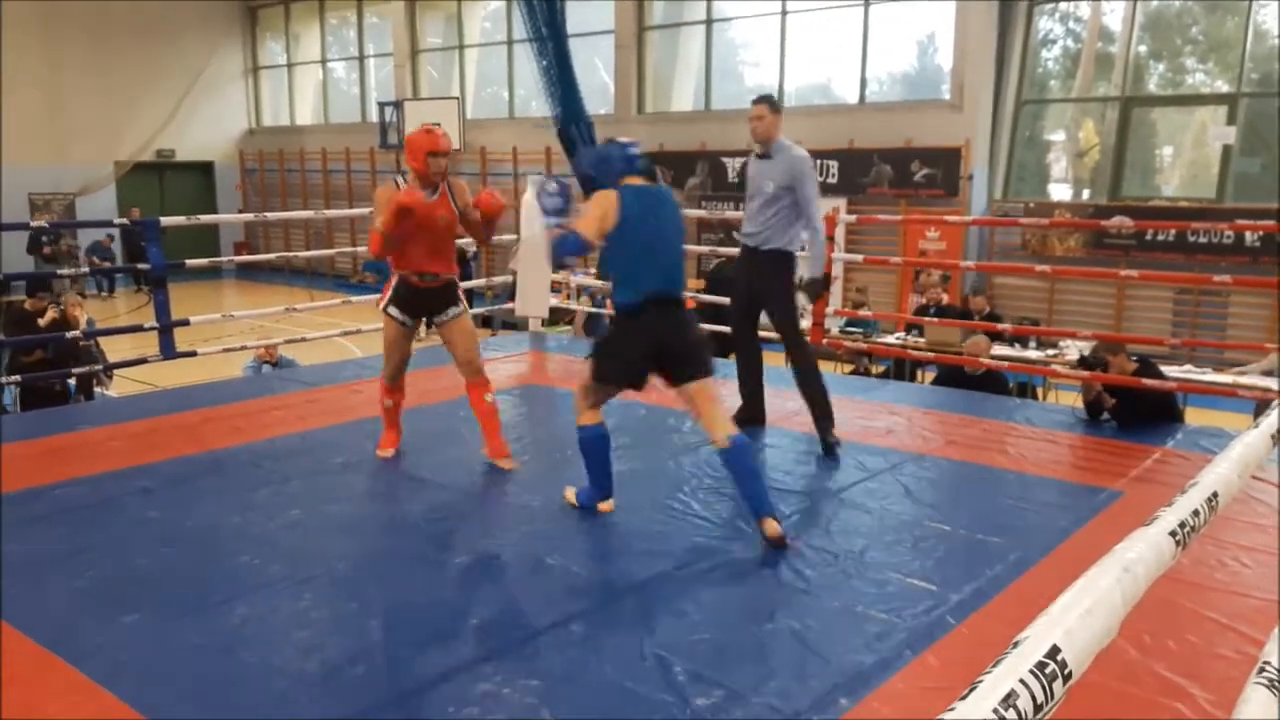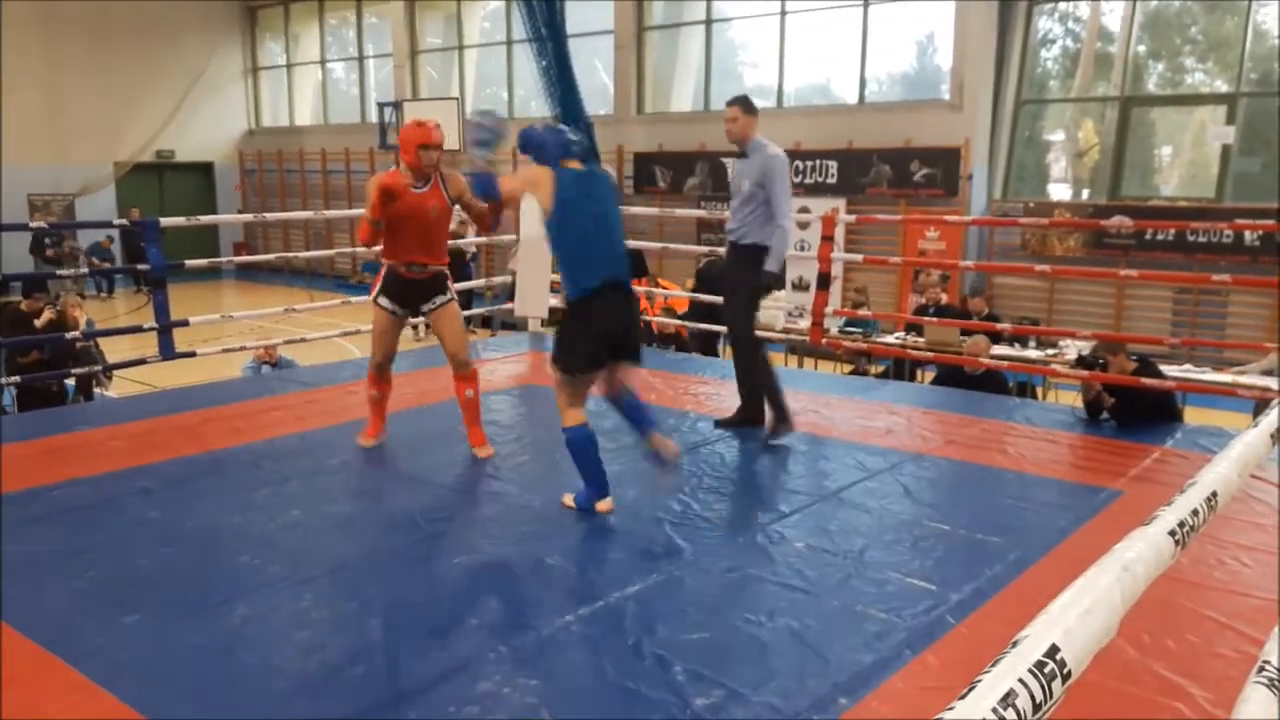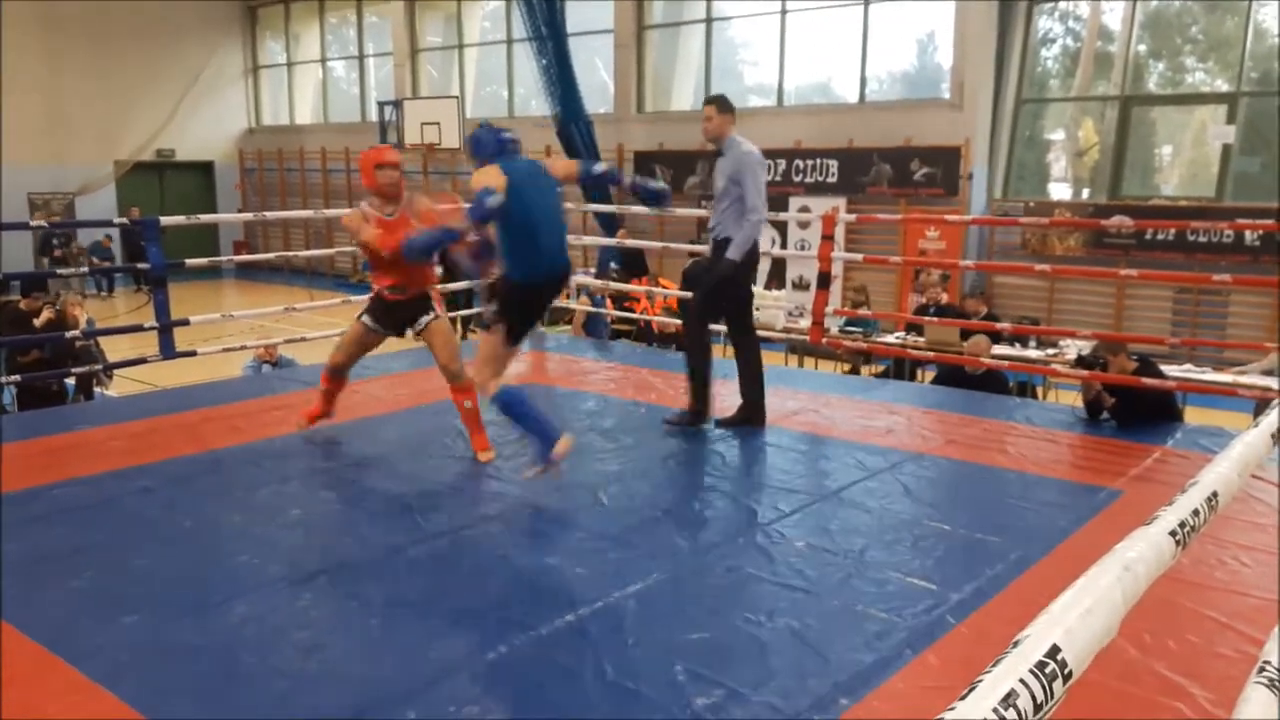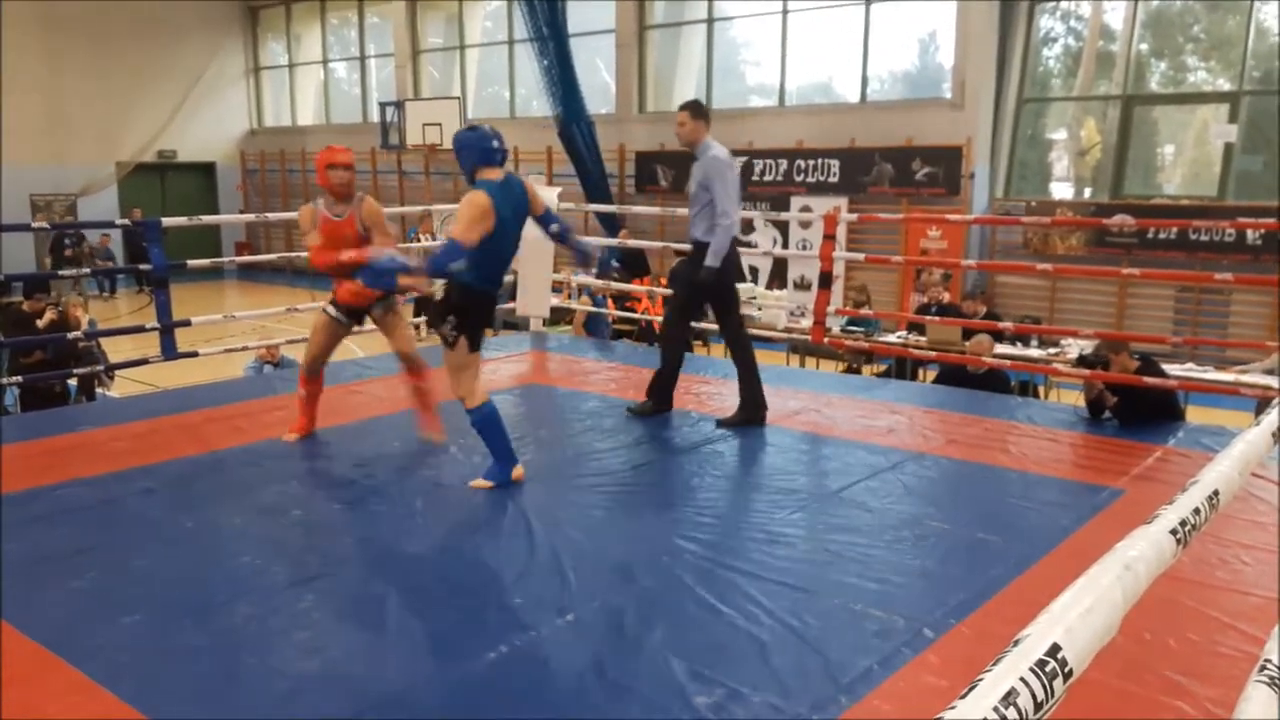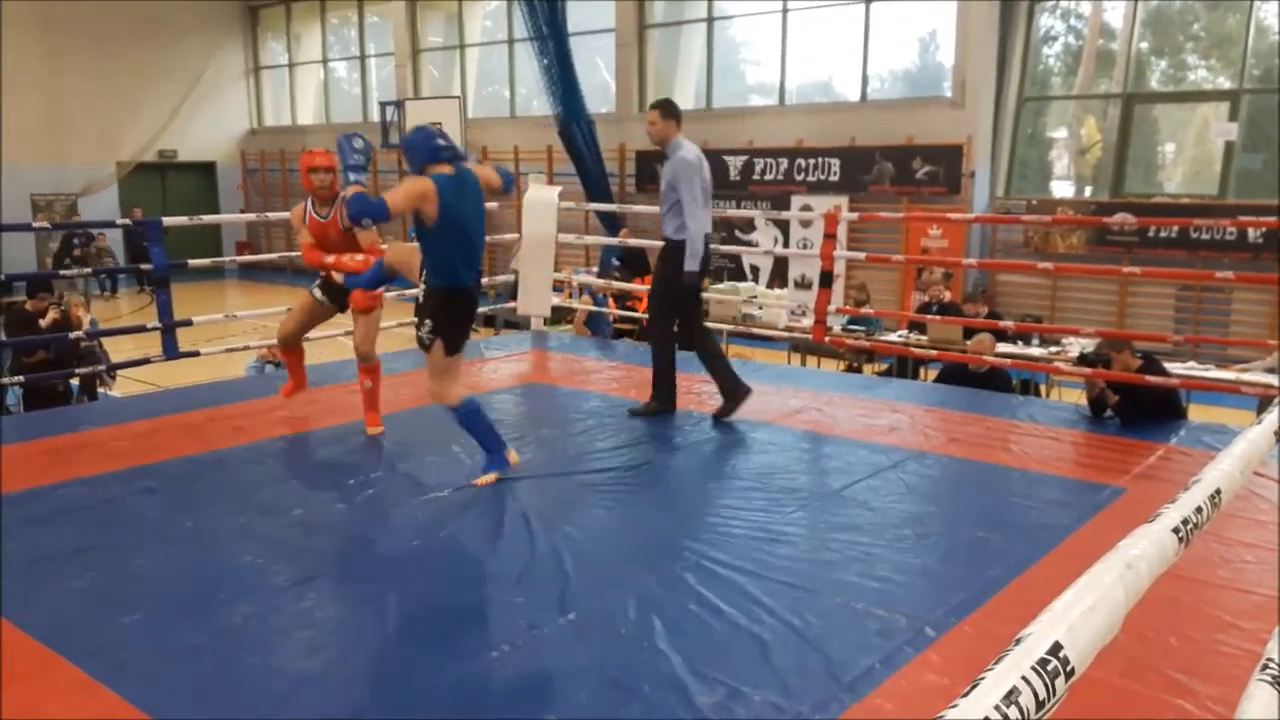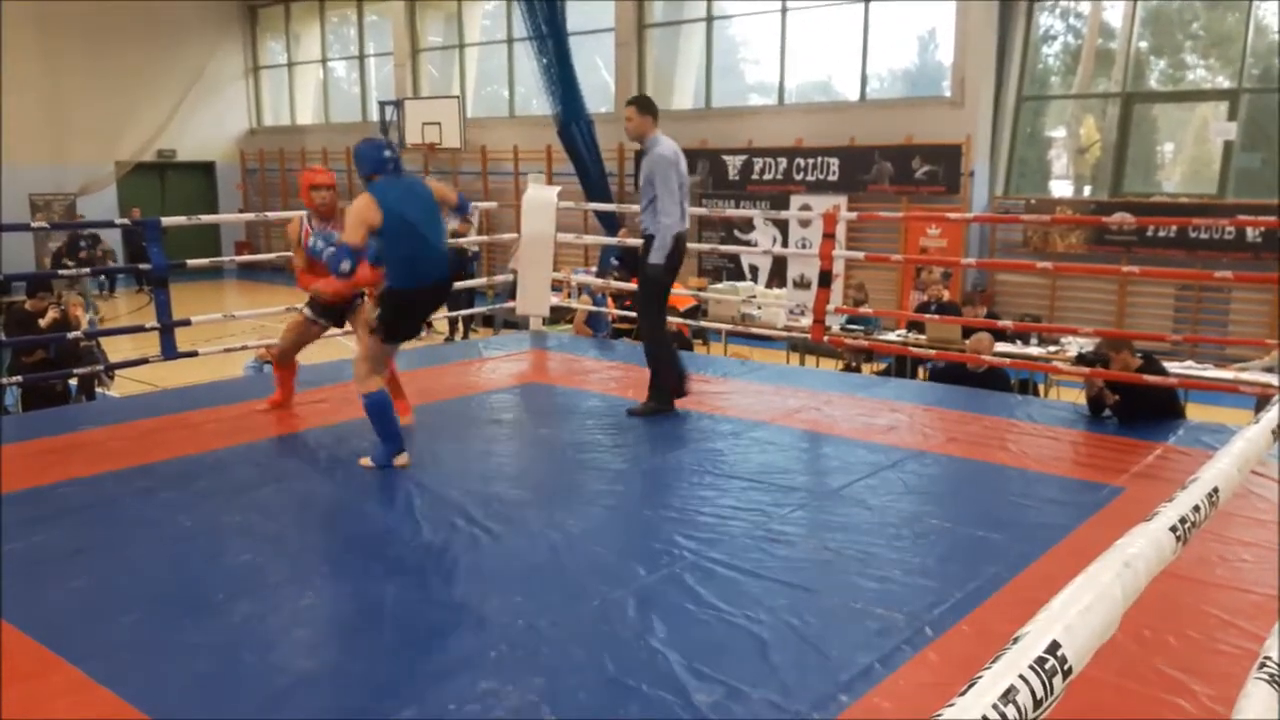
dt=0.2s
person 1, frame 1
left shoulder: (605, 201)
right shoulder: (669, 199)
left elbow: (568, 251)
right wrist: (597, 172)
left hip: (632, 325)
right hip: (675, 322)
left knee: (588, 403)
right knee: (717, 424)
left ankle: (597, 494)
right ankle: (766, 519)
person 1, frame 2
left shoulder: (544, 177)
right shoulder: (602, 177)
right wrist: (543, 146)
left hip: (588, 310)
right hip: (623, 303)
left knee: (569, 405)
right knee: (615, 387)
left ankle: (597, 493)
right ankle: (653, 436)
person 1, frame 3
left shoulder: (487, 176)
right shoulder: (541, 168)
left elbow: (492, 203)
right elbow: (593, 172)
left wrist: (435, 237)
right wrist: (640, 185)
left hip: (525, 286)
right hip: (555, 274)
left knee: (486, 377)
left ankle: (550, 438)
person 1, frame 4
left shoulder: (477, 200)
right shoulder: (517, 186)
left elbow: (450, 258)
right elbow: (555, 226)
right wrist: (583, 251)
left hip: (468, 300)
right hip: (473, 286)
left knee: (465, 388)
left ankle: (506, 467)
person 1, frame 5
left shoulder: (420, 188)
right shoulder: (471, 173)
left elbow: (365, 214)
right elbow: (507, 183)
left hip: (449, 297)
right hip: (454, 279)
left knee: (445, 389)
right knee: (396, 256)
left ankle: (498, 455)
right ankle: (355, 282)
person 1, frame 6
left shoulder: (364, 203)
right shoulder: (423, 185)
left elbow: (342, 266)
right elbow: (463, 206)
left wrist: (324, 250)
left hip: (407, 294)
right hip: (442, 282)
left knee: (366, 375)
left ankle: (392, 452)
person 2, frame 1
left shoulder: (797, 160)
right shoulder: (755, 162)
left elbow: (813, 219)
left wrist: (815, 270)
left hip: (775, 261)
right hip: (748, 256)
left knee: (794, 343)
right knee: (742, 335)
left ankle: (825, 427)
right ankle: (751, 410)
person 2, frame 2
left shoulder: (772, 159)
right shoulder: (739, 161)
left elbow: (783, 220)
left wrist: (773, 267)
left hip: (756, 257)
right hip: (737, 254)
left knee: (741, 333)
right knee: (738, 334)
left ankle: (779, 412)
right ankle: (751, 409)
person 2, frame 3
left shoulder: (746, 155)
right shoulder: (725, 158)
left elbow: (756, 214)
left wrist: (732, 257)
right wrist: (714, 254)
left hip: (735, 254)
right hip: (724, 252)
left knee: (694, 323)
right knee: (741, 330)
left ankle: (698, 408)
right ankle: (752, 408)
person 2, frame 4
left shoulder: (715, 160)
right shoulder: (705, 159)
left elbow: (727, 218)
left wrist: (711, 263)
left hip: (712, 255)
right hip: (714, 256)
left knee: (676, 323)
right knee: (732, 329)
left ankle: (659, 398)
right ankle: (751, 405)
person 2, frame 5
left shoulder: (683, 161)
right shoulder: (682, 157)
left elbow: (694, 217)
left wrist: (691, 267)
left hip: (680, 250)
right hip: (684, 249)
left knee: (659, 322)
right knee: (691, 323)
left ankle: (662, 398)
right ankle: (731, 387)
person 2, frame 6
left shoulder: (661, 155)
right shoulder: (659, 152)
left elbow: (668, 214)
left wrist: (656, 259)
left hip: (661, 245)
right hip: (659, 244)
left knee: (650, 319)
right knee: (652, 316)
left ankle: (661, 396)
right ankle: (673, 381)
person 3, frame 1
left shoulder: (456, 191)
right shoulder: (390, 195)
left elbow: (481, 238)
right elbow: (378, 251)
left wrist: (491, 217)
right wrist: (394, 218)
left hip: (446, 289)
right hip: (405, 290)
left knee: (473, 367)
right knee: (394, 370)
left ankle: (496, 445)
right ankle: (391, 433)
person 3, frame 2
left shoulder: (451, 181)
right shoulder: (381, 184)
left elbow: (484, 219)
right elbow: (367, 239)
left wrist: (498, 205)
right wrist: (382, 200)
left hip: (435, 280)
right hip: (396, 279)
left knee: (461, 358)
right knee: (381, 361)
left ankle: (476, 434)
right ankle: (375, 422)
person 3, frame 3
left shoulder: (418, 204)
right shoulder: (355, 217)
right elbow: (388, 246)
right wrist: (427, 226)
left hip: (420, 300)
right hip: (383, 301)
left knee: (454, 371)
right knee: (337, 363)
left ankle: (480, 438)
right ankle: (324, 407)
person 3, frame 4
left shoulder: (368, 208)
right shoulder: (309, 215)
left elbow: (387, 253)
right elbow: (318, 259)
left wrist: (362, 286)
right wrist: (359, 255)
left hip: (378, 288)
right hip: (345, 294)
left knee: (409, 355)
right knee: (311, 361)
left ankle: (428, 414)
right ankle: (305, 422)
person 3, frame 5
right shoulder: (300, 213)
left elbow: (374, 251)
right elbow: (309, 256)
right wrist: (339, 261)
right hip: (332, 282)
left knee: (365, 351)
right knee: (286, 335)
left ankle: (372, 415)
right ankle: (297, 379)
person 3, frame 6
right shoulder: (297, 229)
right elbow: (302, 277)
right wrist: (324, 288)
left hip: (356, 297)
right hip: (323, 298)
right knee: (280, 351)
left ankle: (400, 404)
right ankle: (283, 395)
